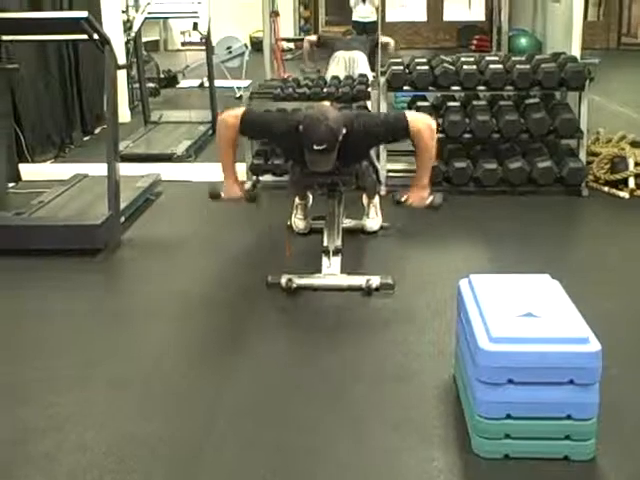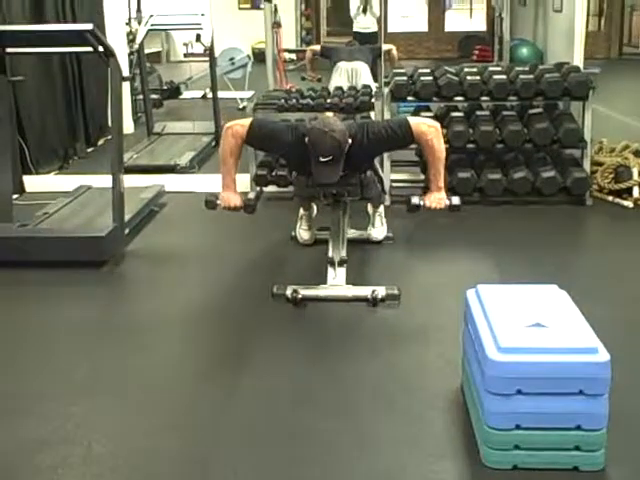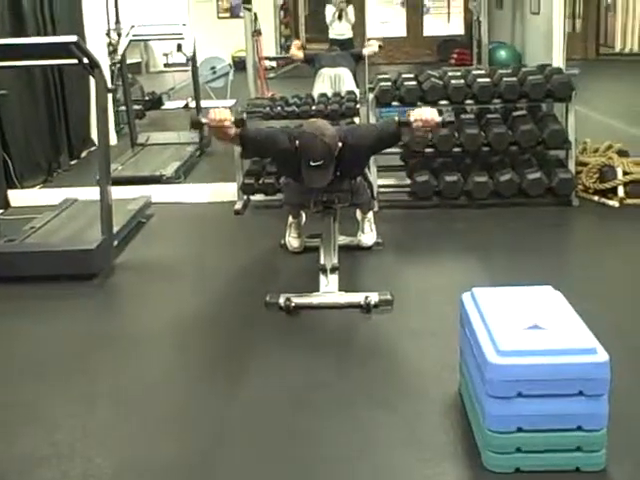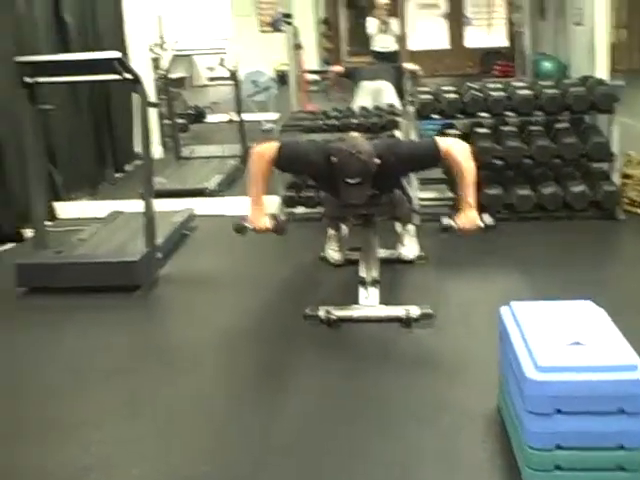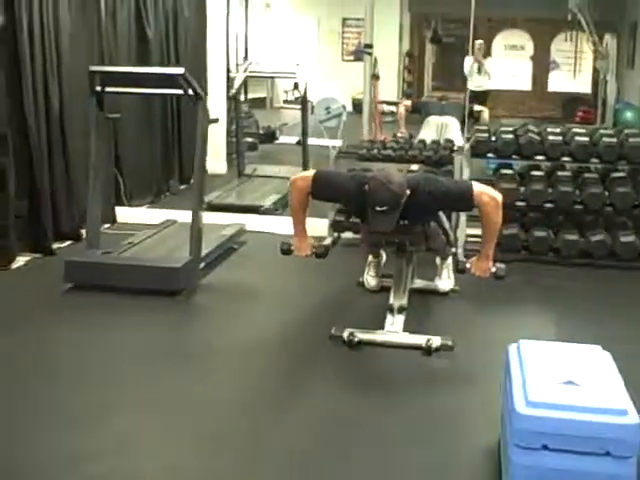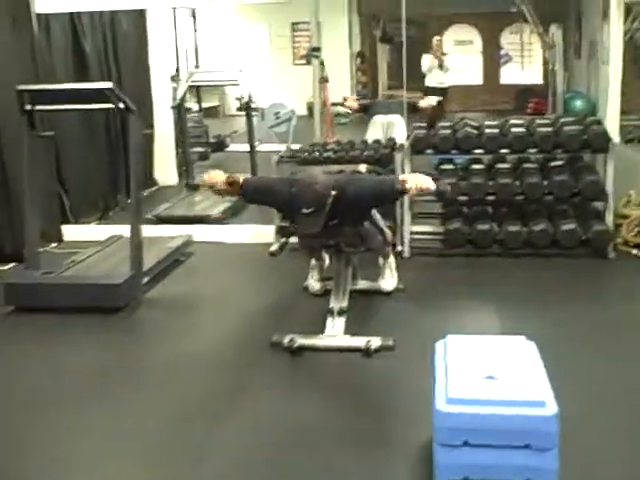
dt=0.7s
person 1, frame 1
left shoulder: (361, 127)
right shoulder: (286, 128)
left elbow: (425, 125)
right elbow: (228, 119)
left wrist: (421, 186)
right wrist: (231, 181)
right knee: (298, 184)
left ankle: (371, 201)
right ankle: (302, 201)
person 1, frame 2
left shoulder: (367, 137)
right shoulder: (291, 139)
left elbow: (429, 127)
right elbow: (234, 129)
left wrist: (437, 189)
right wrist: (229, 188)
left hip: (359, 171)
left ankle: (376, 210)
right ankle: (306, 211)
person 1, frame 3
left shoulder: (358, 140)
right shoulder: (282, 143)
left elbow: (409, 121)
right elbow: (231, 133)
left wrist: (423, 115)
right wrist: (219, 125)
left hip: (348, 179)
left knee: (362, 198)
right knee: (293, 203)
left ankle: (365, 216)
right ankle: (295, 219)
person 1, frame 4
left shoulder: (394, 155)
right shoulder: (320, 159)
left elbow: (457, 147)
right elbow: (261, 151)
left wrist: (468, 208)
right wrist: (257, 209)
left hip: (387, 192)
left ankle: (406, 228)
right ankle: (335, 231)
person 1, frame 5
left shoulder: (428, 190)
right shoulder: (355, 187)
left elbow: (490, 197)
right elbow: (299, 182)
left wrist: (485, 256)
right wrist: (301, 237)
left ankle: (445, 261)
right ankle: (376, 258)
person 1, frame 6
left shoulder: (356, 191)
right shoulder: (284, 191)
left elbow: (411, 181)
right elbow: (234, 185)
left wrist: (421, 181)
right wrist: (216, 181)
left hip: (357, 223)
left ankle: (387, 259)
right ankle: (318, 262)
